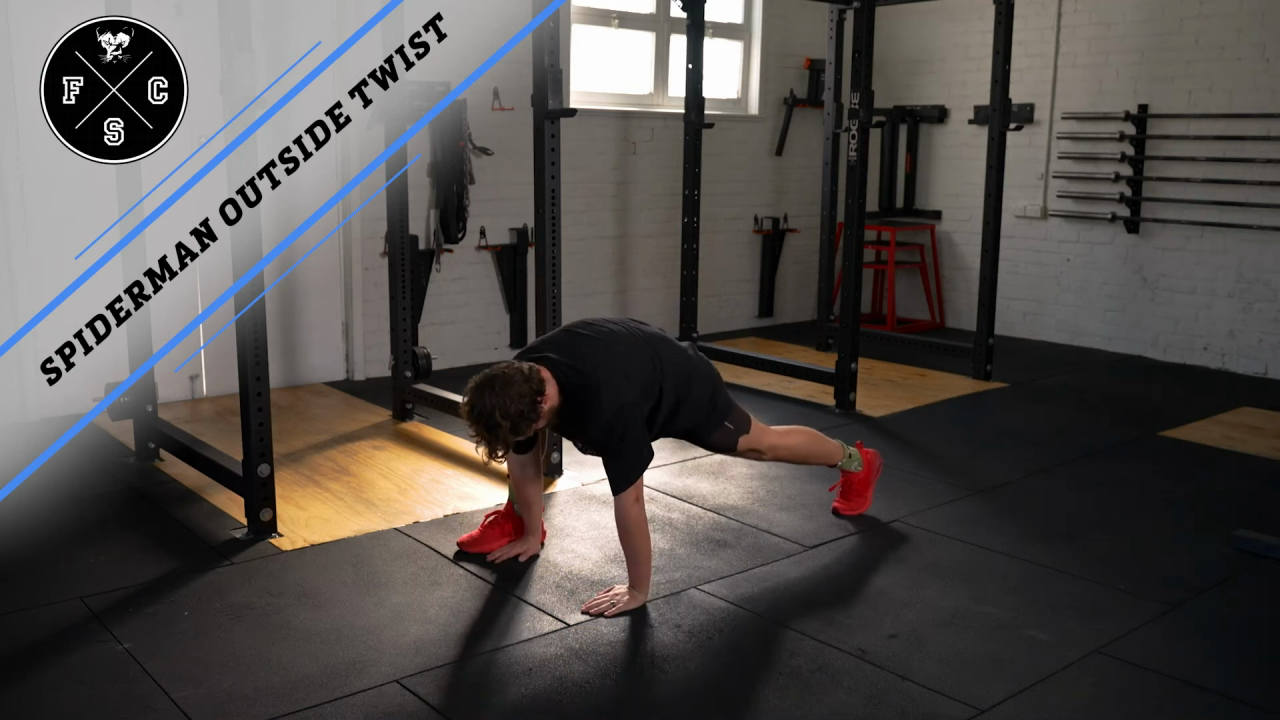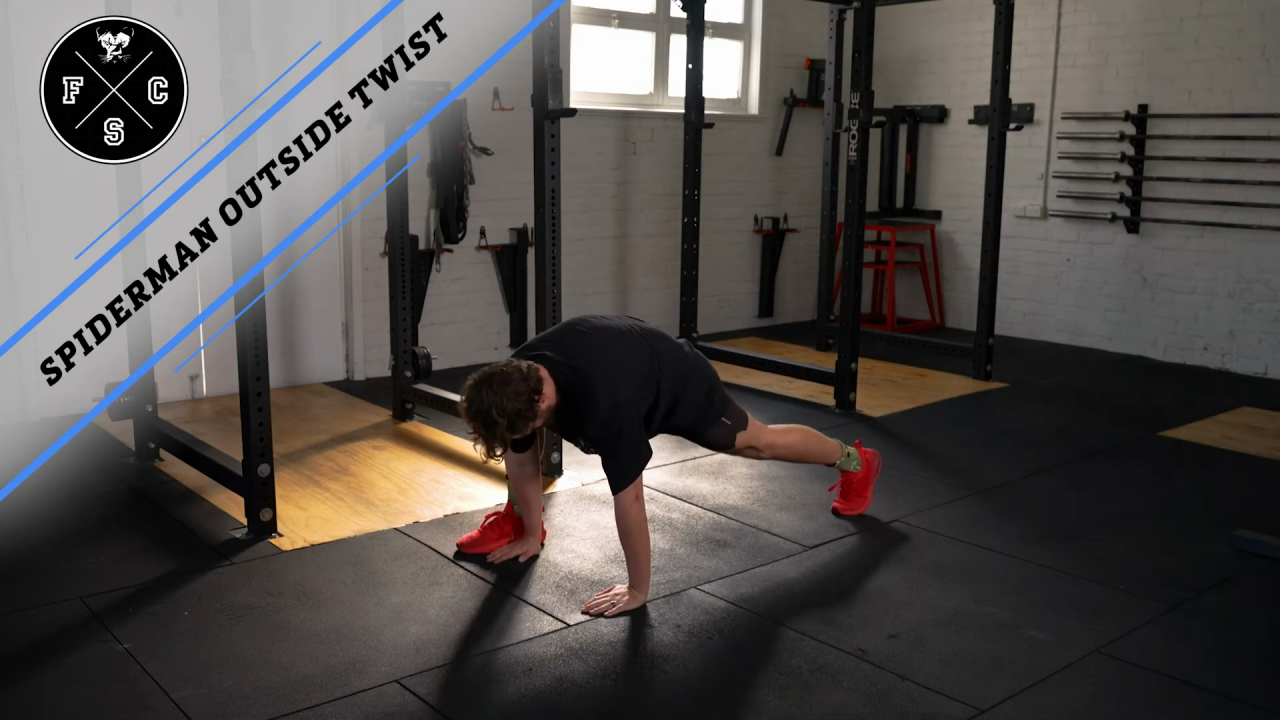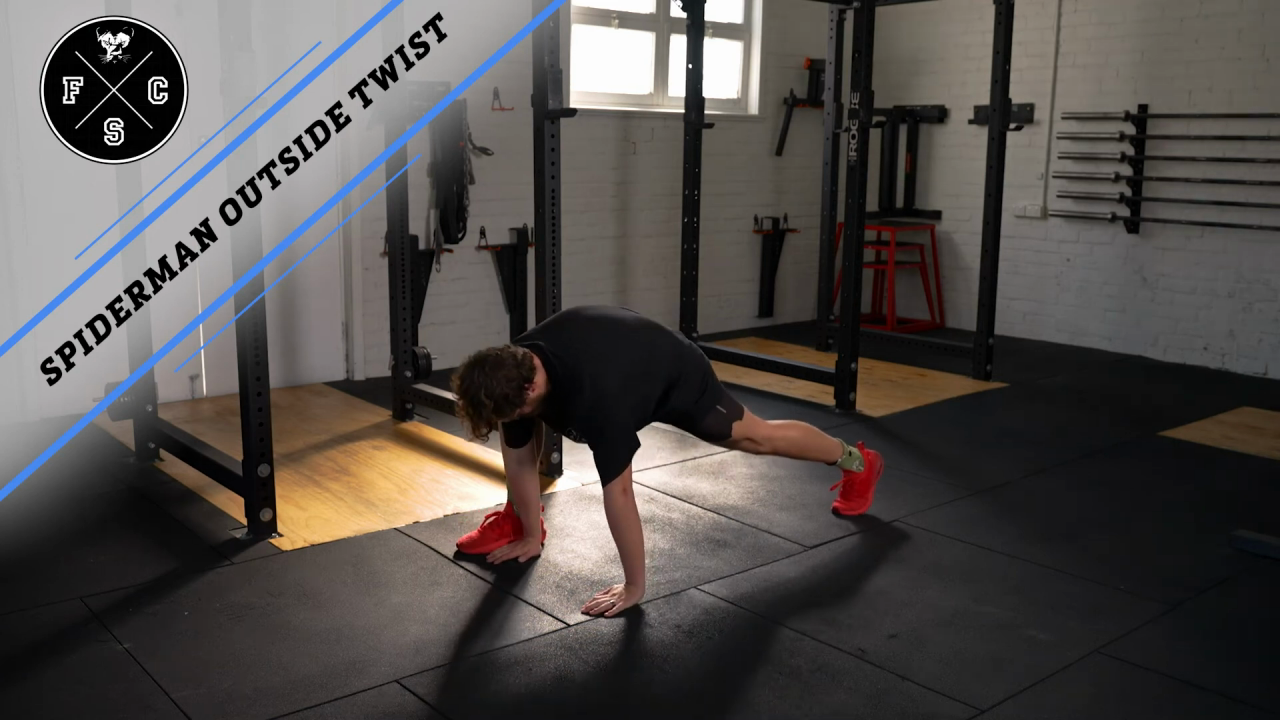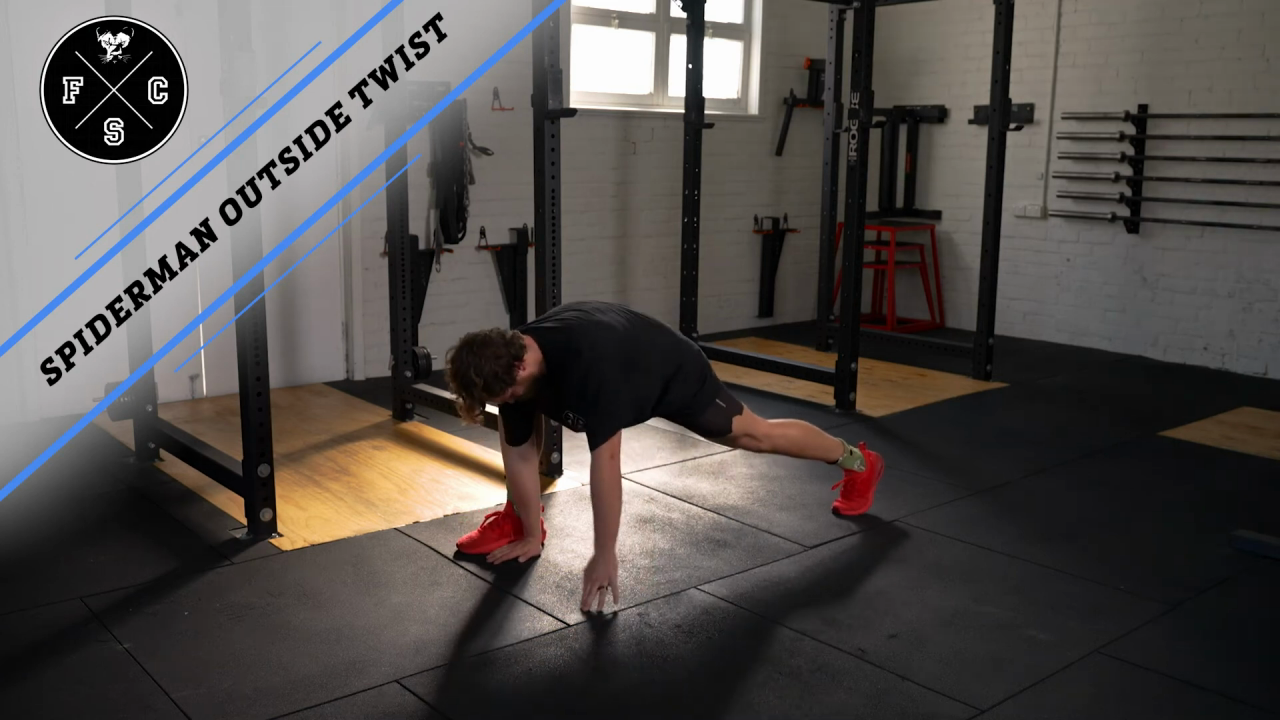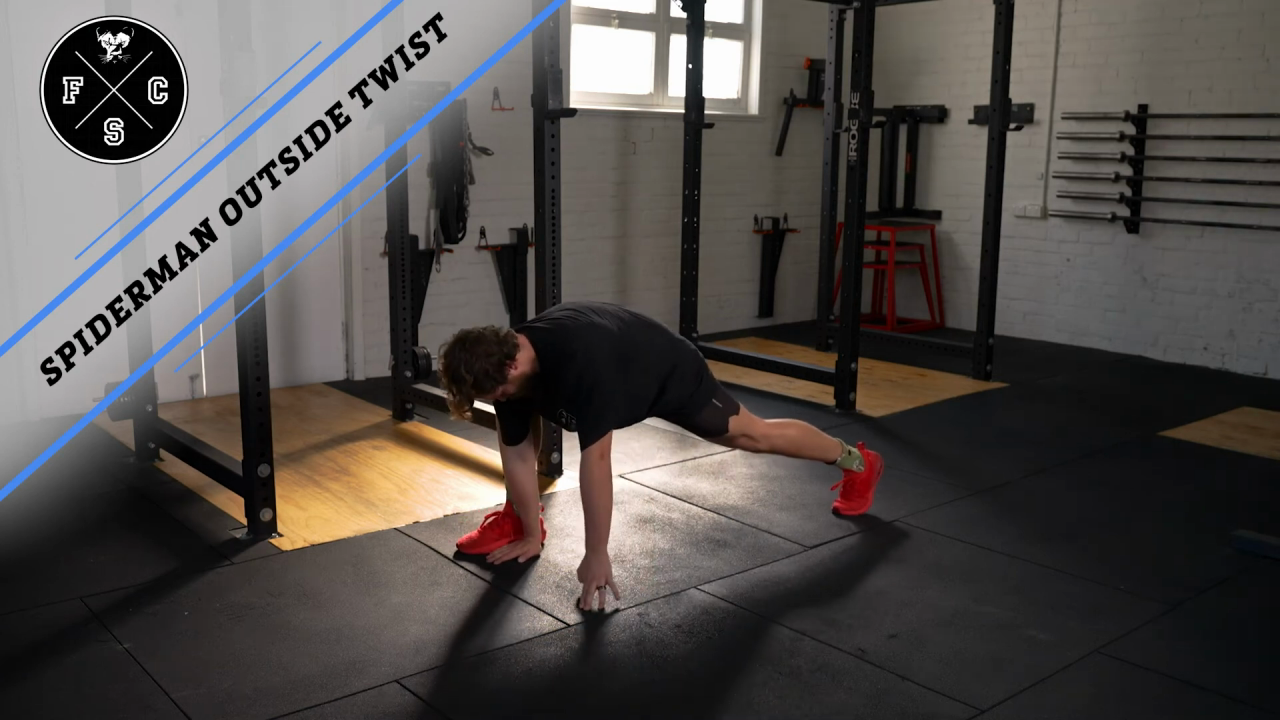
dt=0.3s
person 1, frame 1
left shoulder: (605, 405)
right shoulder: (519, 382)
left elbow: (628, 500)
right elbow: (523, 460)
left wrist: (638, 589)
right wrist: (530, 533)
left hip: (684, 387)
right hip: (632, 357)
left knee: (761, 443)
left ankle: (855, 461)
right ankle: (515, 518)
person 1, frame 2
left shoulder: (602, 405)
right shoulder: (516, 380)
left elbow: (628, 498)
right elbow: (522, 460)
left wrist: (638, 588)
right wrist: (530, 533)
left hip: (680, 382)
right hip: (625, 356)
left knee: (756, 441)
left ankle: (854, 461)
right ankle: (514, 518)
person 1, frame 3
left shoulder: (592, 394)
right shoulder: (512, 372)
left elbow: (618, 491)
right elbow: (518, 455)
left wrist: (634, 586)
right wrist: (530, 534)
left hip: (675, 374)
right hip: (619, 351)
left knee: (754, 435)
right knee: (522, 435)
left ankle: (855, 461)
right ankle: (513, 519)
person 1, frame 4
left shoulder: (588, 362)
right shoulder: (511, 362)
left elbow: (606, 463)
right elbow: (520, 453)
left wrist: (605, 556)
right wrist: (531, 535)
left hip: (674, 372)
right hip: (628, 371)
left knee: (753, 434)
right knee: (519, 428)
left ankle: (857, 461)
right ankle: (516, 519)
person 1, frame 5
left shoulder: (581, 362)
right shoulder: (507, 361)
left elbow: (596, 461)
right elbow: (517, 453)
left wrist: (597, 555)
right wrist: (530, 534)
left hip: (671, 373)
right hip: (625, 371)
left knee: (751, 434)
right knee: (523, 427)
left ankle: (856, 461)
right ankle: (514, 519)
